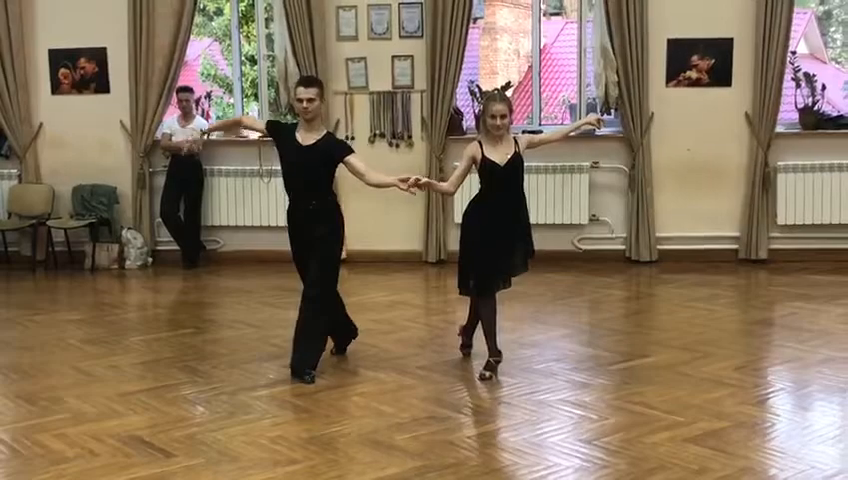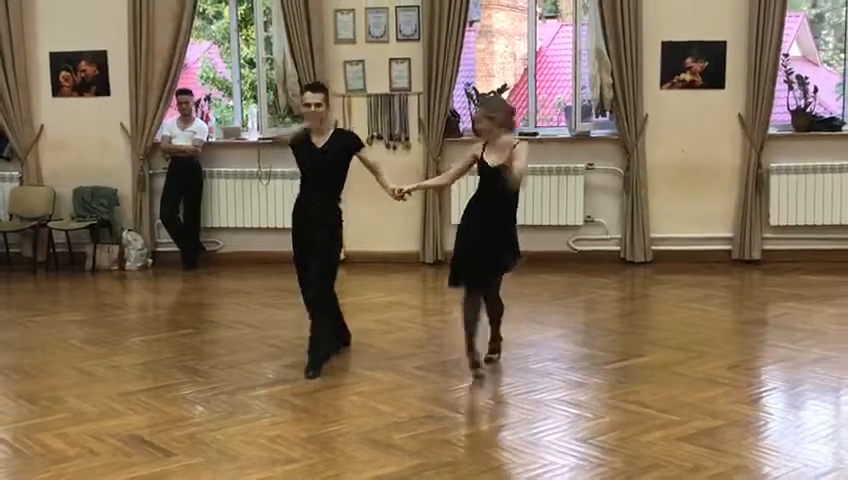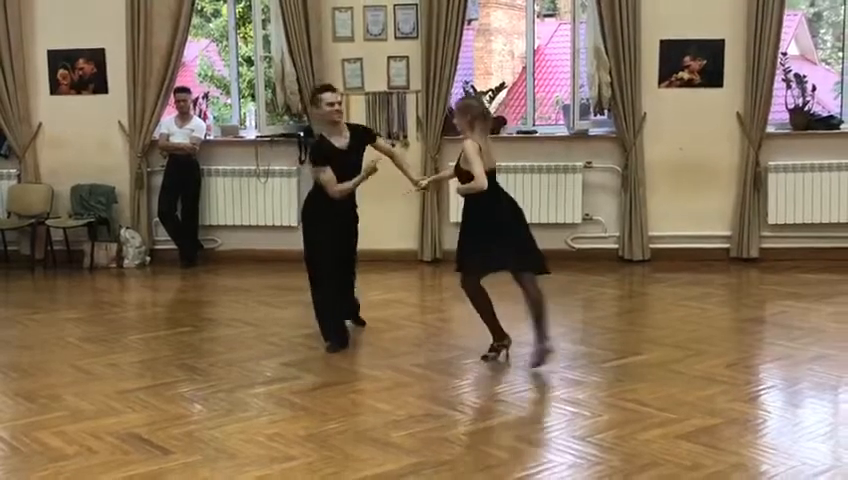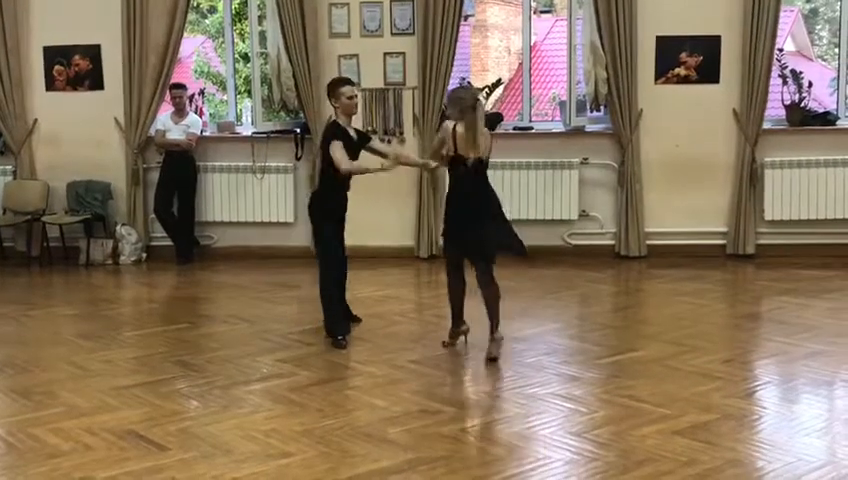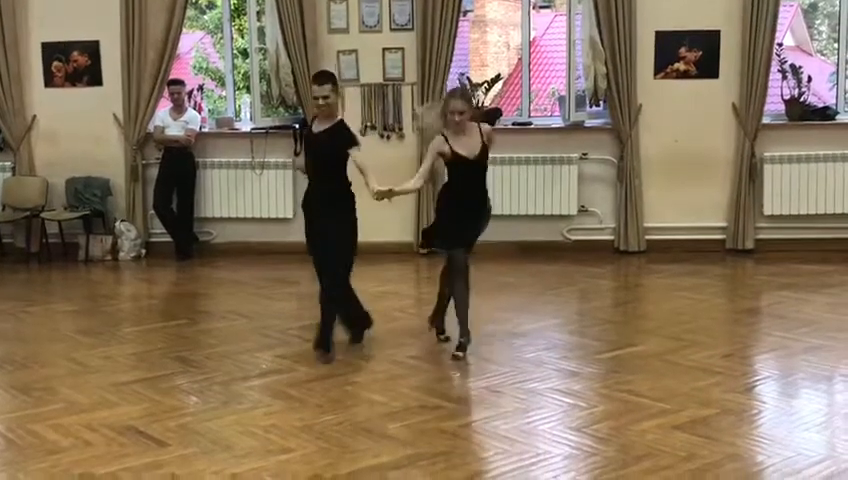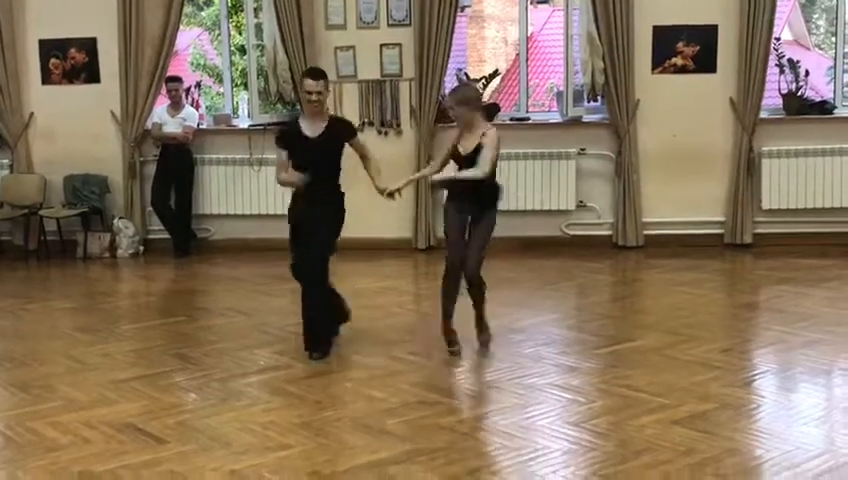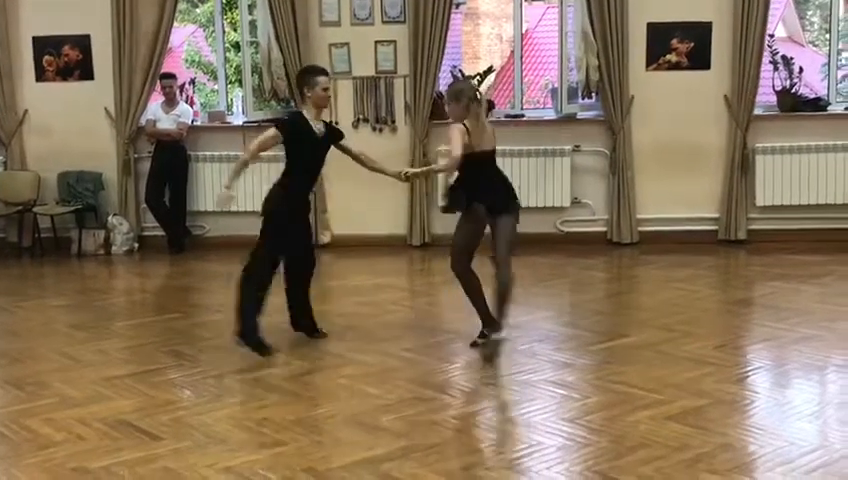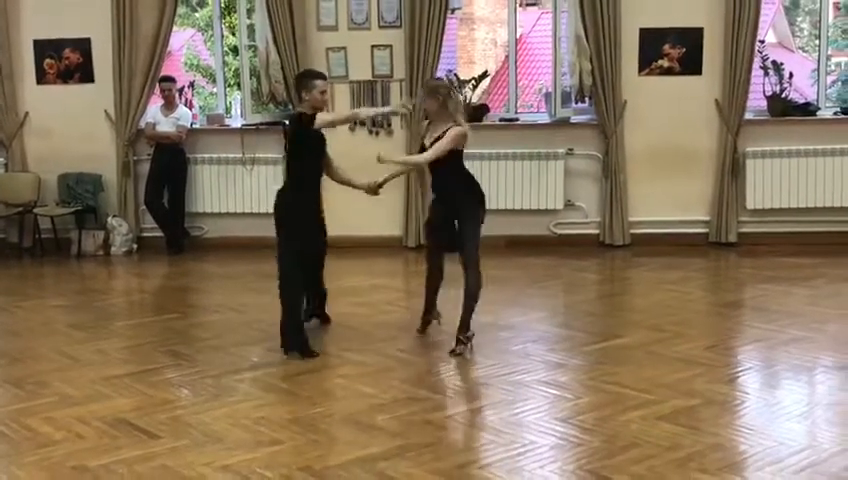
dt=0.5s
person 1, frame 1
left shoulder: (334, 145)
right shoulder: (282, 132)
left elbow: (367, 175)
right elbow: (242, 120)
left wrist: (396, 182)
right wrist: (204, 131)
left hip: (326, 221)
right hip: (297, 219)
left knee: (317, 289)
right knee: (319, 285)
left ankle: (304, 363)
right ankle: (344, 332)
person 1, frame 2
left shoulder: (346, 139)
right shoulder: (298, 138)
left elbow: (373, 167)
right elbow: (280, 137)
left wrist: (389, 188)
right wrist: (305, 128)
left hip: (328, 216)
right hip: (303, 215)
left knee: (318, 282)
right knee: (308, 283)
left ankle: (318, 354)
right ankle: (337, 336)
person 1, frame 3
left shoulder: (360, 133)
right shoulder: (319, 148)
left elbow: (391, 153)
right elbow: (335, 191)
left wrist: (413, 179)
right wrist: (362, 175)
left hip: (347, 211)
right hip: (319, 214)
left knee: (346, 265)
right knee: (323, 270)
left ankle: (348, 309)
right ankle: (334, 333)
person 1, frame 4
left shoulder: (357, 134)
right shoulder: (334, 132)
left elbow: (391, 153)
right elbow: (345, 166)
left wrist: (425, 163)
right wrist: (379, 166)
left hip: (334, 203)
right hip: (324, 204)
left knee: (337, 260)
right knee: (332, 263)
left ankle: (341, 313)
right ankle: (336, 329)
person 1, frame 5
left shoulder: (343, 132)
right shoulder: (310, 125)
left elbow: (360, 163)
left wrist: (373, 187)
right wrist: (306, 166)
left hip: (339, 207)
right hip: (313, 205)
left knee: (335, 270)
right knee: (325, 270)
left ankle: (326, 339)
right ankle: (357, 320)
person 1, frame 6
left shoulder: (340, 126)
right shoulder: (289, 131)
left elbow: (365, 155)
right elbow: (281, 174)
left wrist: (378, 182)
right wrist: (290, 176)
left hip: (329, 204)
right hip: (302, 206)
left knee: (312, 266)
right knee: (303, 268)
left ankle: (318, 338)
right ankle: (335, 312)
person 1, frame 7
left shoulder: (328, 129)
right shoulder: (293, 123)
left elbow: (357, 156)
right elbow: (253, 151)
left wrist: (392, 173)
right wrist: (229, 185)
left hip: (298, 203)
right hip: (286, 204)
left knee: (302, 263)
right knee: (265, 262)
person 1, frame 8
left shoulder: (317, 129)
right shoulder: (299, 122)
left elbow: (330, 170)
right elbow: (348, 116)
left wrist: (362, 186)
right wrist: (387, 110)
left hip: (308, 203)
right hip: (294, 204)
left knee: (314, 257)
right knee: (295, 267)
right ankle: (293, 339)
person 2, frame 1
left shoulder: (521, 143)
right shoulder: (475, 149)
left elbow: (556, 135)
right elbow: (450, 187)
left wrist: (584, 122)
right wrist: (428, 183)
left hip: (511, 222)
right hip: (483, 223)
left knee: (487, 284)
right knee: (484, 285)
left ankle: (468, 330)
right ankle: (493, 354)
person 2, frame 2
left shoulder: (518, 148)
right shoulder: (480, 149)
left elbow: (517, 182)
right elbow: (449, 177)
left wrist: (511, 146)
right wrist: (414, 186)
left hip: (501, 226)
right hip: (476, 223)
left knee: (489, 288)
right knee: (474, 287)
left ankle: (495, 340)
right ankle: (471, 352)
person 2, frame 3
left shoulder: (470, 144)
right shoulder: (483, 142)
left elbow: (480, 184)
right elbow: (457, 171)
left wrist: (462, 188)
right wrist: (432, 179)
left hip: (483, 221)
right hip: (501, 217)
left knee: (470, 282)
right knee: (525, 274)
left ankle: (499, 338)
right ankle: (541, 338)
person 2, frame 4
left shoulder: (450, 128)
right shoulder: (486, 136)
left elbow: (434, 154)
left hip: (460, 207)
right hip: (485, 206)
left knee: (454, 268)
right knee: (484, 272)
left ankle: (457, 326)
right ankle: (493, 333)
person 2, frame 5
left shoulder: (484, 131)
right shoulder: (440, 142)
right elbow: (418, 181)
right wrist: (393, 191)
left hip: (474, 206)
right hip: (453, 209)
left knee: (455, 266)
right knee: (459, 268)
left ankle: (438, 317)
right ankle: (463, 334)
person 2, frame 6
left shoulder: (489, 134)
right shoulder: (461, 135)
left elbow: (483, 171)
right elbow: (438, 165)
left wrist: (452, 175)
right wrist: (405, 183)
left hip: (484, 204)
right hip: (458, 202)
left knee: (471, 267)
right knee: (453, 265)
left ankle: (481, 323)
right ankle: (447, 326)
person 2, frame 7
left shoulder: (458, 129)
right shoulder: (487, 126)
left elbow: (456, 161)
left wrist: (431, 170)
right wrist: (420, 171)
left hip: (479, 202)
right hip: (504, 198)
left knee: (460, 263)
right knee: (502, 261)
left ankle: (490, 323)
right ankle: (496, 324)
person 2, frame 8
left shoulder: (458, 130)
right shoulder: (430, 126)
left elbow: (425, 158)
right elbow: (420, 160)
left wrist: (390, 160)
right wrist: (386, 179)
left hip: (464, 199)
right hip: (443, 199)
left knee: (470, 264)
right knee: (433, 258)
left ankle: (464, 330)
right ankle: (429, 312)
person 3, frame 1
left shoulder: (201, 123)
right shoulder: (169, 122)
left elbow: (196, 149)
right elbow: (163, 144)
left wrist: (173, 146)
right wrist: (184, 144)
left hip: (192, 167)
right hip: (175, 167)
left knee: (192, 213)
right knee: (167, 211)
left ankle: (191, 254)
right ankle: (192, 246)
person 3, frame 2
left shoulder: (201, 126)
right shoulder: (169, 124)
left elbow: (195, 151)
right elbow: (163, 147)
left wrist: (173, 149)
right wrist: (183, 148)
left hip: (192, 169)
right hip: (174, 169)
left knee: (191, 214)
right knee: (166, 213)
left ankle: (191, 255)
right ankle: (191, 247)
person 3, frame 3
left shoulder: (199, 124)
right shoulder: (167, 122)
left elbow: (193, 149)
right elbow: (161, 144)
left wrist: (171, 147)
right wrist: (182, 145)
left hip: (189, 168)
right hip: (172, 167)
left knee: (189, 212)
right knee: (164, 210)
left ankle: (189, 252)
right ankle: (190, 245)
person 3, frame 4
left shoulder: (194, 120)
right shoulder: (163, 118)
left elbow: (189, 145)
right elbow: (157, 141)
left wrist: (167, 143)
right wrist: (178, 142)
left hip: (186, 163)
right hip: (169, 163)
left knee: (186, 208)
right knee: (160, 207)
left ankle: (185, 249)
right ankle: (186, 242)
person 3, frame 5
left shoulder: (193, 116)
right shoulder: (161, 114)
left elbow: (188, 141)
right elbow: (156, 137)
left wrist: (166, 139)
right wrist: (178, 137)
left hip: (185, 160)
right hip: (168, 159)
left knee: (185, 204)
right knee: (160, 203)
left ankle: (184, 245)
right ankle: (185, 238)
person 3, frame 6
left shoulder: (191, 112)
right shoulder: (159, 111)
left elbow: (186, 138)
right elbow: (154, 134)
left wrist: (164, 137)
right wrist: (175, 135)
left hip: (182, 157)
right hip: (165, 156)
left knee: (183, 201)
right knee: (158, 200)
left ankle: (182, 242)
right ankle: (184, 235)
person 3, frame 7
left shoulder: (185, 109)
right shoulder: (153, 107)
left elbow: (179, 135)
right elbow: (148, 131)
left wrist: (158, 134)
right wrist: (169, 131)
left hip: (177, 153)
right hip: (159, 153)
left knee: (177, 198)
right knee: (152, 197)
left ankle: (176, 238)
right ankle: (178, 231)
person 3, frame 8
left shoulder: (184, 112)
right shoulder: (153, 110)
left elbow: (179, 138)
right elbow: (147, 133)
left wrist: (157, 136)
right wrist: (169, 134)
left hip: (176, 156)
right hip: (159, 156)
left knee: (176, 199)
right knee: (151, 199)
left ankle: (175, 240)
right ankle: (176, 233)
